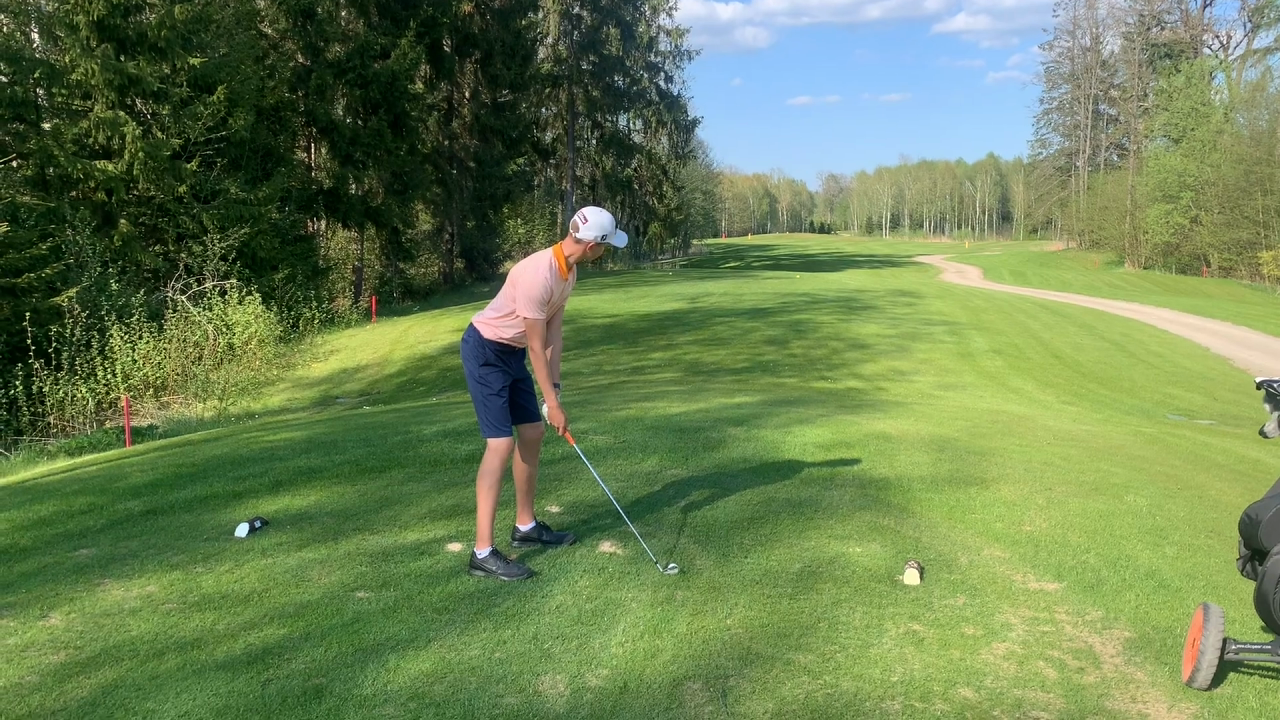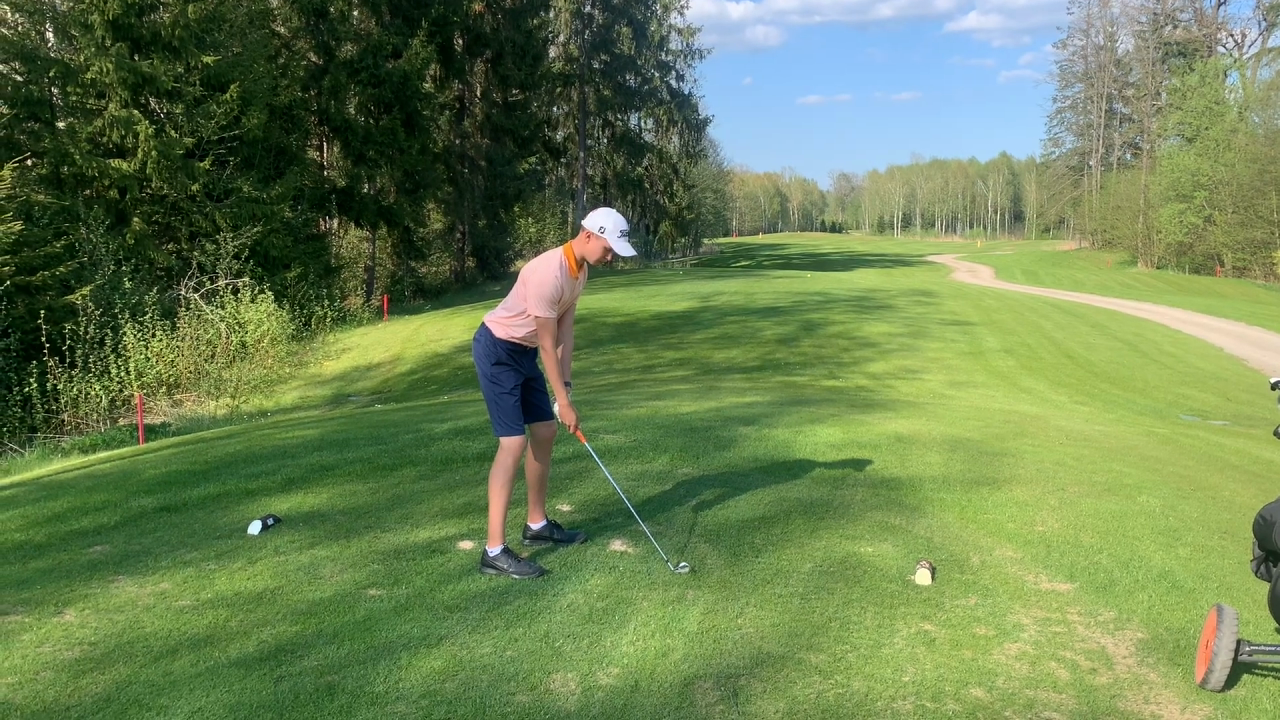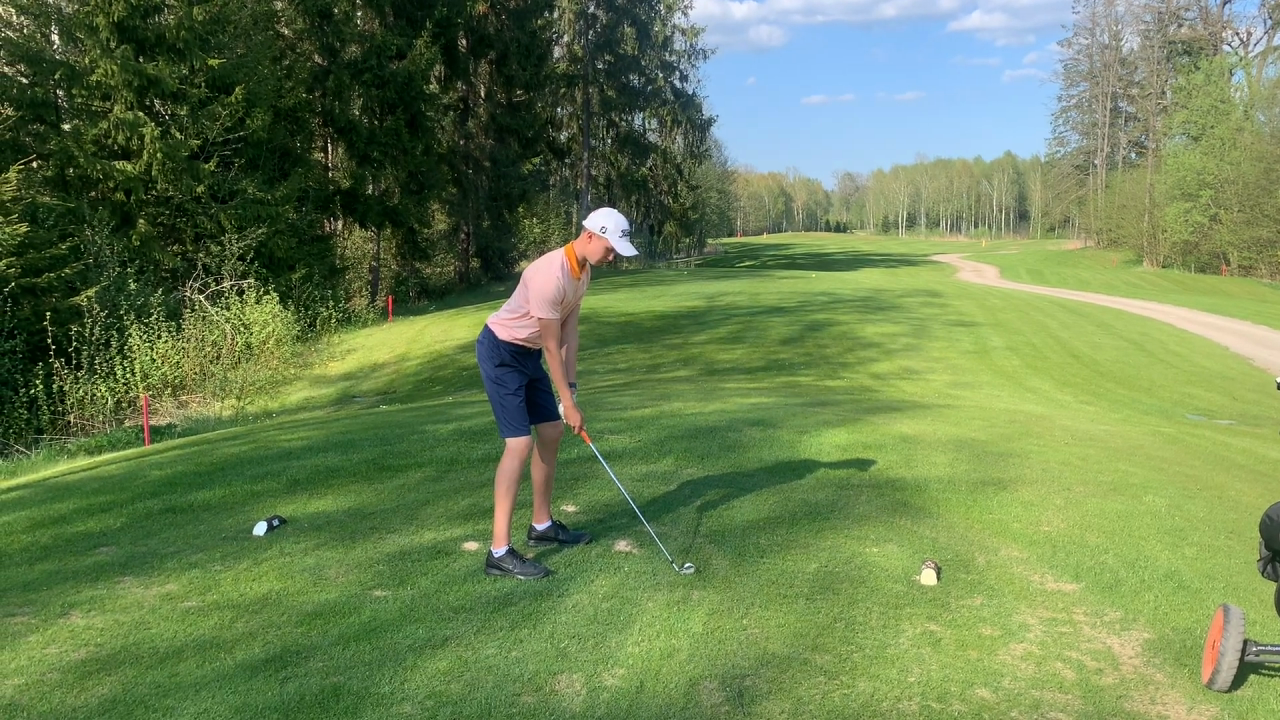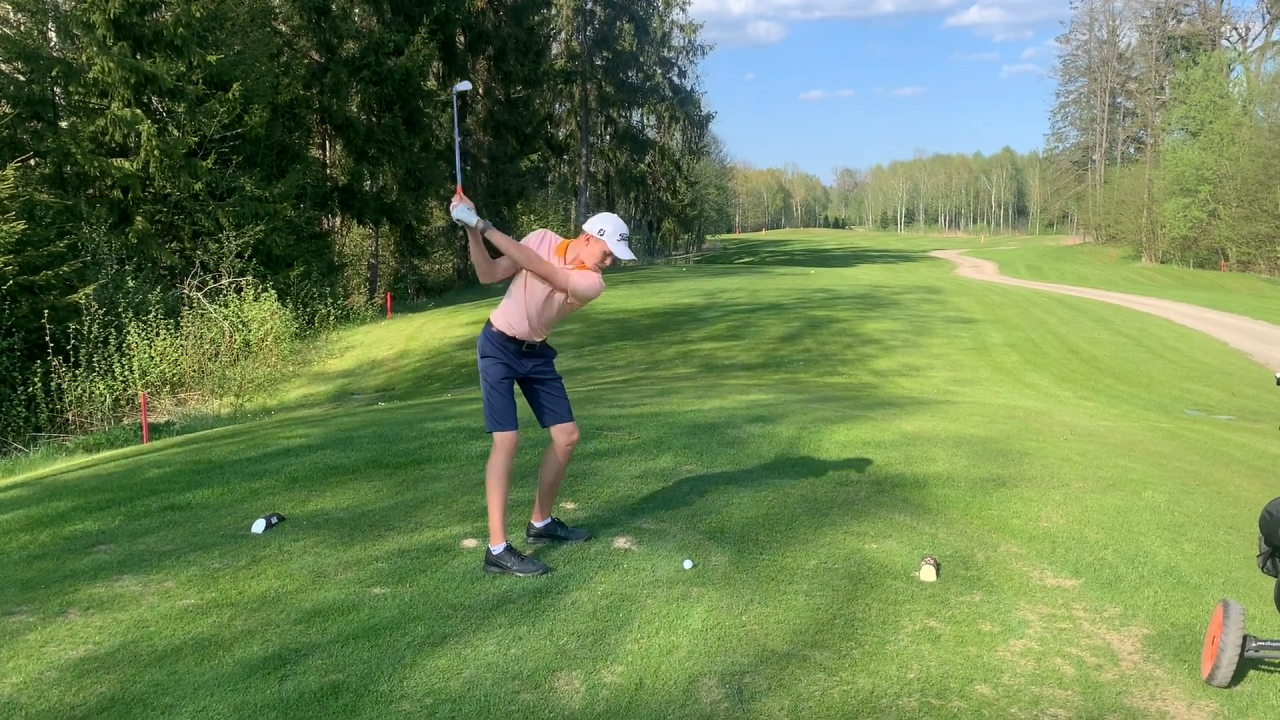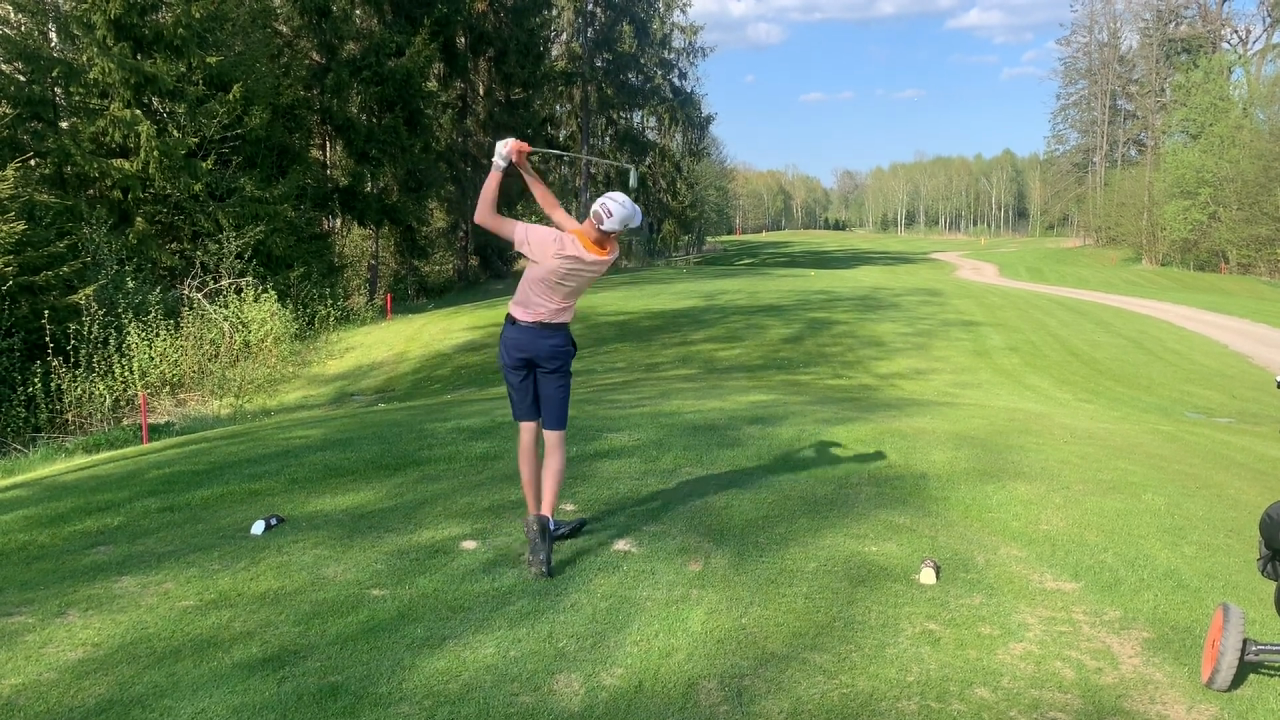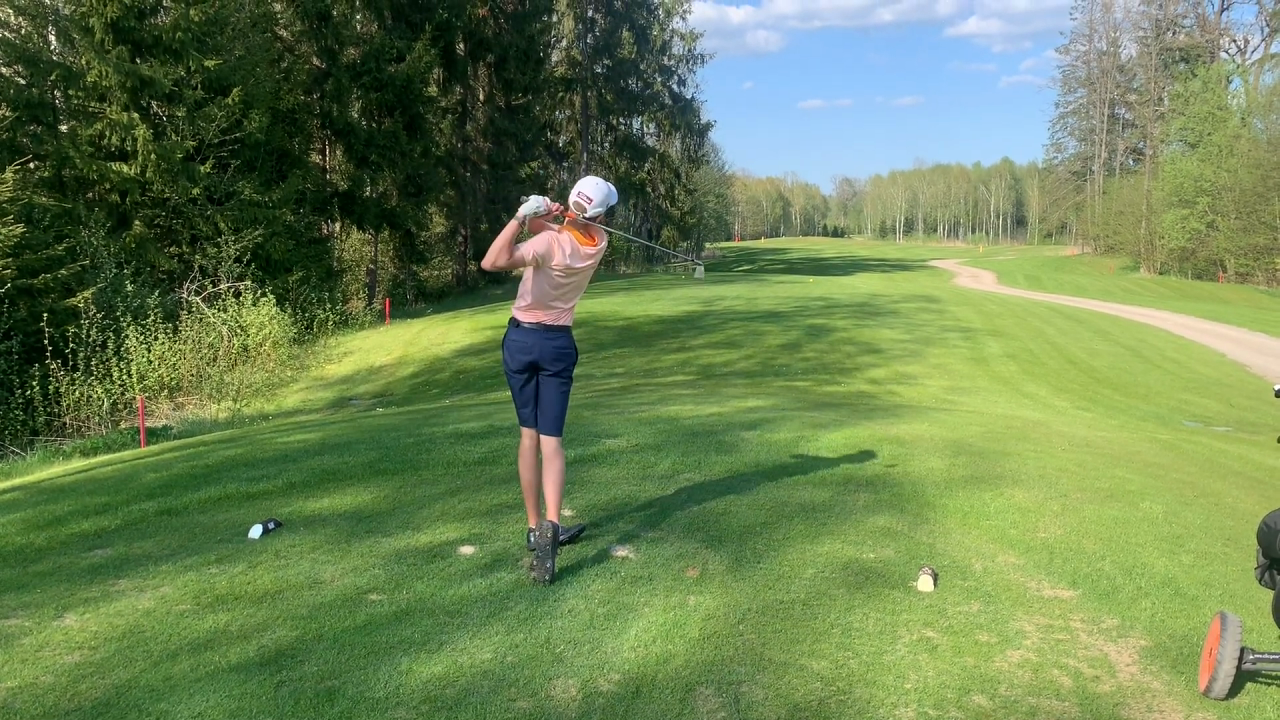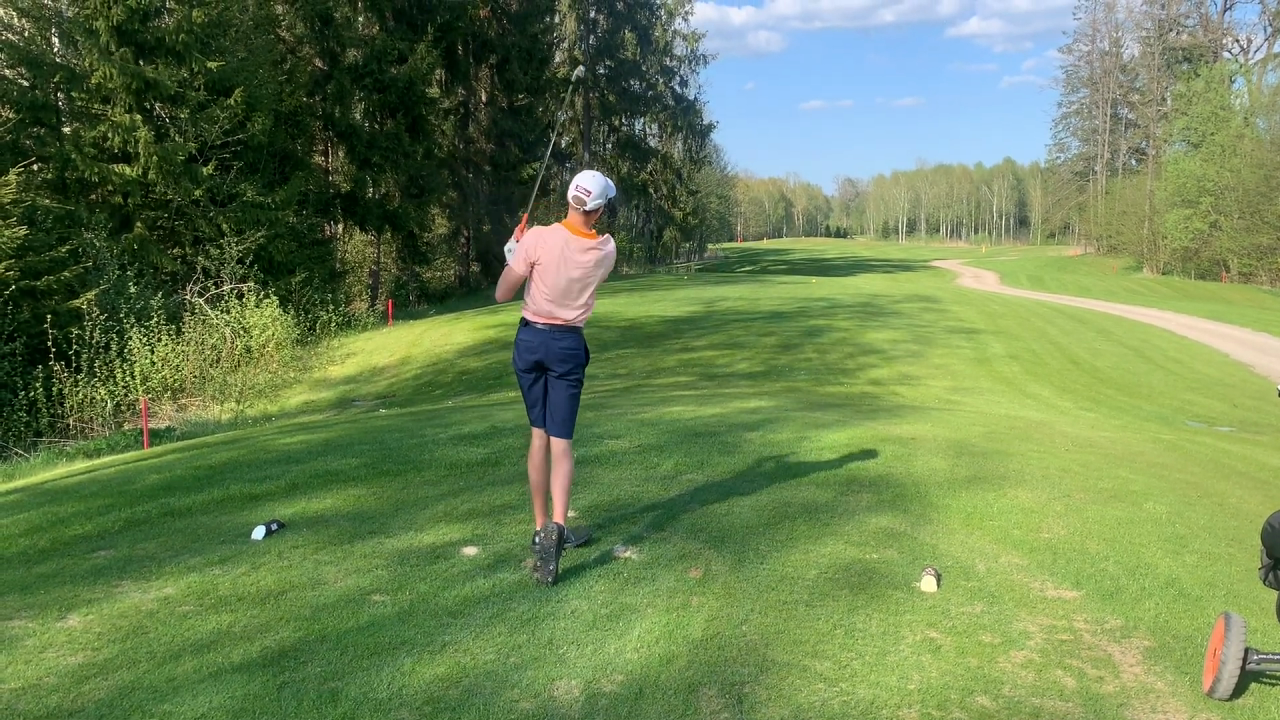
dt=0.7s
person 1, frame 1
left shoulder: (569, 271)
right shoulder: (538, 274)
left elbow: (554, 332)
right elbow: (537, 346)
left wrist: (555, 388)
right wrist: (553, 404)
left hip: (511, 351)
right hip: (485, 351)
left knee: (533, 432)
right knee: (502, 443)
left ankle: (526, 526)
right ankle: (483, 552)
person 1, frame 2
left shoulder: (580, 270)
right shoulder: (548, 273)
left elbow: (565, 331)
right elbow: (548, 344)
left wrist: (566, 387)
right wrist: (564, 402)
left hip: (523, 350)
right hip: (497, 349)
left knee: (544, 431)
right knee: (514, 442)
left ankle: (537, 524)
right ankle: (495, 551)
person 1, frame 3
left shoulder: (583, 271)
right shoulder: (550, 275)
left elbow: (569, 332)
right elbow: (552, 346)
left wrist: (572, 389)
right wrist: (568, 402)
left hip: (527, 352)
right hip: (501, 351)
left knee: (551, 432)
right knee: (520, 444)
left ankle: (542, 525)
right ankle: (500, 551)
person 1, frame 4
left shoulder: (592, 284)
right shoulder: (542, 239)
left elbow: (535, 266)
right elbow: (488, 275)
left wrist: (482, 225)
right wrist: (473, 231)
left hip: (536, 353)
right hip: (498, 346)
left knee: (567, 437)
right knee: (506, 440)
left ankle: (541, 521)
right ankle: (497, 548)
person 1, frame 5
left shoulder: (549, 242)
right shoulder: (608, 255)
left elbow: (484, 217)
right elbow: (559, 213)
left wrist: (500, 163)
right wrist: (526, 170)
left hip: (516, 335)
right hip: (553, 341)
left knee: (527, 428)
right knee: (554, 436)
left ankle: (537, 518)
right ankle: (544, 520)
person 1, frame 6
left shoulder: (550, 243)
right shoulder: (599, 242)
left elbow: (492, 262)
left wrist: (523, 215)
right wrist: (536, 218)
left hip: (521, 339)
right hip: (558, 343)
left knee: (529, 435)
right knee: (551, 440)
left ankle: (535, 527)
right ankle: (550, 527)
person 1, frame 7
left shoulder: (537, 238)
right shoulder: (607, 249)
left elbow: (503, 295)
left wrist: (513, 254)
left hip: (529, 339)
right hip: (568, 344)
left knee: (538, 436)
right knee: (560, 442)
left ankle: (542, 529)
right ankle: (556, 529)
